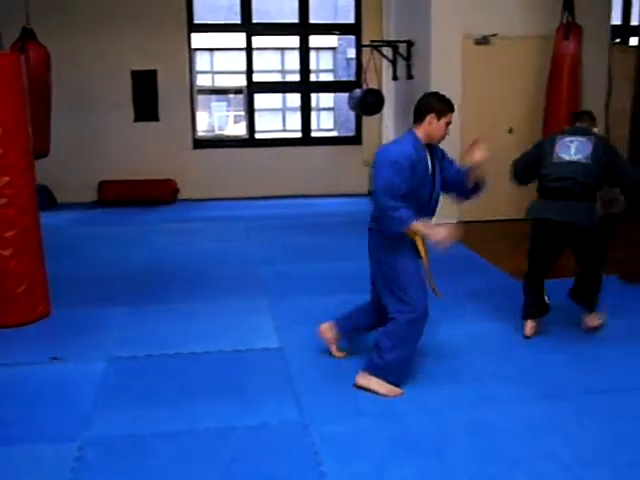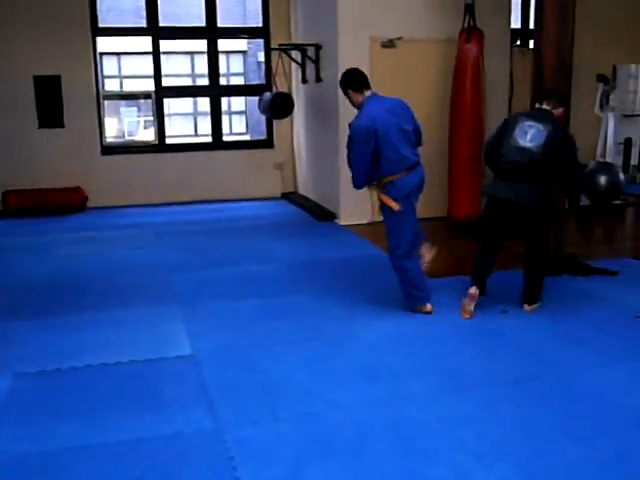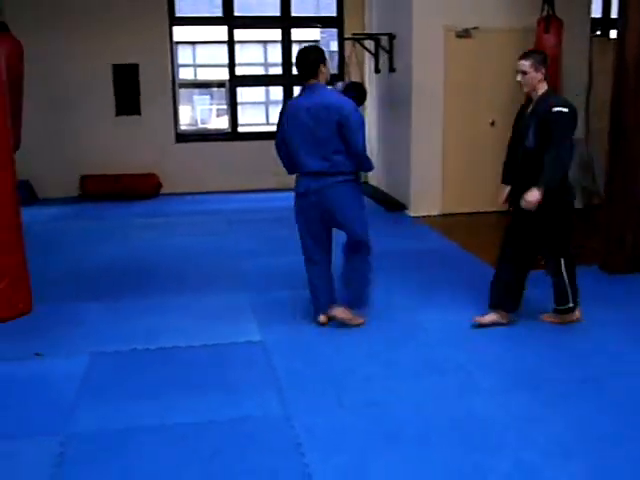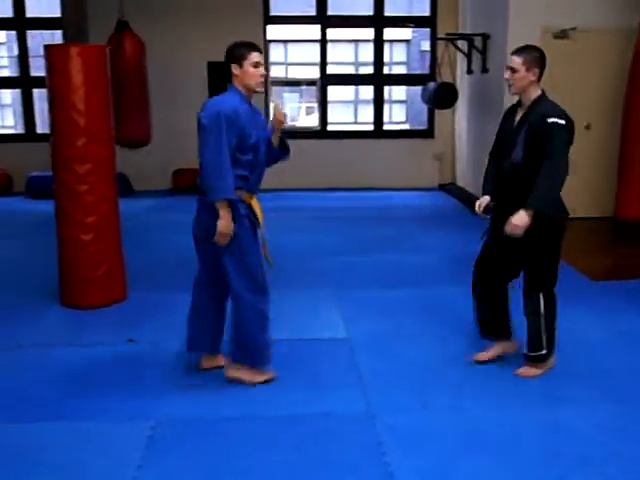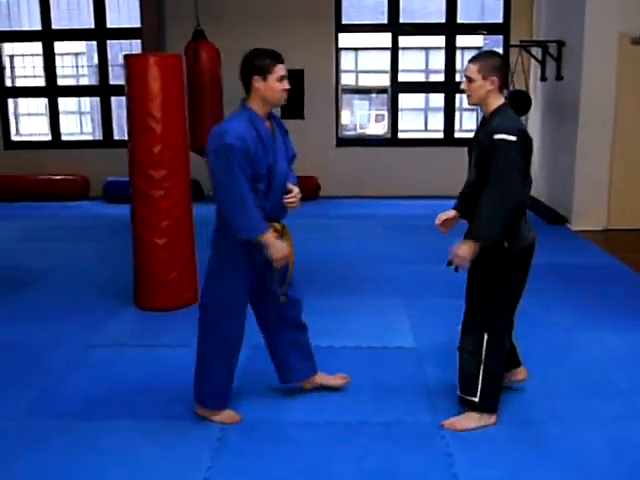
dt=1s
person 1, frame 1
left shoulder: (435, 155)
right shoulder: (395, 155)
left elbow: (463, 185)
right elbow: (387, 207)
left wrist: (474, 168)
right wrist: (427, 231)
left hip: (406, 240)
right hip: (389, 241)
left knee: (394, 301)
right knee: (412, 309)
left ankle: (336, 329)
right ankle: (374, 374)
person 1, frame 2
left shoulder: (362, 123)
right shoulder: (399, 105)
left elbow: (359, 166)
right elbow: (417, 138)
left wrist: (362, 183)
left hip: (395, 185)
right hip: (416, 173)
left knee: (402, 247)
left ankle: (420, 301)
right ankle: (422, 246)
person 1, frame 3
left shoulder: (289, 109)
right shoulder: (342, 104)
left elbow: (283, 150)
right elbow: (358, 148)
right wrist: (363, 167)
left hip: (307, 187)
right hip: (342, 186)
left knee: (315, 252)
right knee: (358, 244)
left ankle: (323, 309)
right ankle: (350, 306)
person 1, frame 4
left shoulder: (247, 109)
right shoulder: (223, 109)
left elbow: (262, 158)
right elbow: (216, 166)
left wrist: (276, 133)
right wrist: (224, 213)
left hip: (235, 207)
right hip: (228, 209)
left knee: (214, 282)
right knee: (250, 286)
left ankle: (208, 353)
right ankle: (246, 362)
person 1, frame 5
left shoulder: (276, 127)
right shoulder: (231, 135)
right elbow: (236, 199)
left wrist: (293, 190)
right wrist: (268, 241)
left hip: (272, 234)
right hip: (241, 244)
left knee: (284, 309)
right knee: (224, 321)
left ankle: (304, 374)
right ankle: (209, 401)
person 2, frame 1
left shoulder: (549, 142)
right shoulder: (602, 146)
left elbow: (521, 171)
left hip: (546, 211)
right hip: (582, 213)
left knee: (538, 267)
right knee: (593, 263)
left ankle: (531, 319)
right ankle: (590, 313)
person 2, frame 2
left shoulder: (514, 120)
right shoulder: (561, 133)
left elbow: (489, 152)
right elbow: (571, 172)
right wrist: (573, 201)
left hip: (501, 191)
right hip: (534, 196)
left knee: (488, 242)
right knee: (536, 249)
left ankle: (475, 288)
right ankle: (531, 300)
person 2, frame 3
left shoulder: (558, 109)
right shoulder: (526, 109)
left elbow: (560, 155)
left wrist: (540, 189)
right wrist: (508, 183)
left hip: (551, 197)
right hip: (525, 193)
left knee: (555, 253)
right knee: (512, 251)
left ankle: (568, 309)
right ankle: (502, 310)
person 2, frame 4
left shoulder: (552, 118)
right shoulder: (512, 114)
left elbow: (554, 171)
left wrist: (528, 212)
right wrist: (489, 194)
left hip: (540, 218)
right hip: (509, 210)
left knee: (538, 286)
right knee: (486, 273)
left ankle: (541, 356)
right ankle: (502, 339)
person 2, frame 5
left shoulder: (506, 131)
right shoulder: (491, 126)
left elbow: (504, 193)
left wrist: (474, 241)
right wrist: (459, 210)
left hip: (504, 245)
right hip: (491, 239)
left knee: (482, 322)
right knee: (492, 313)
left ankle: (481, 407)
right ankle: (511, 367)
